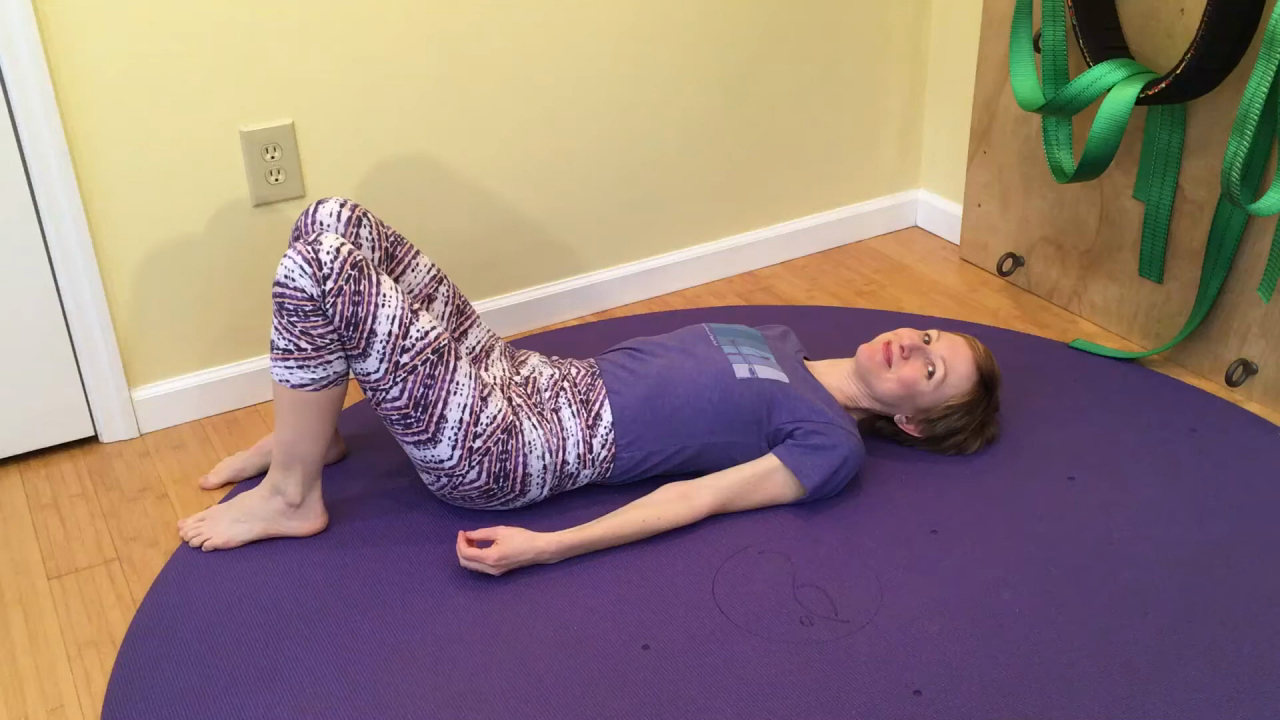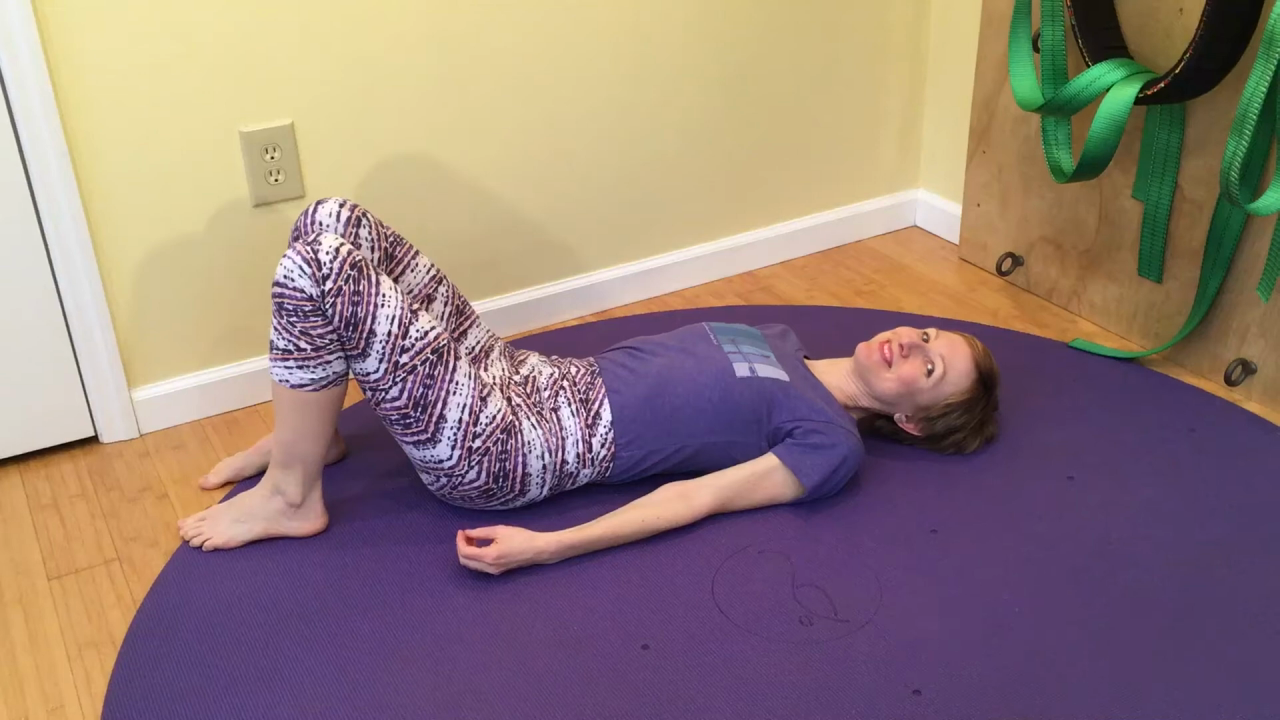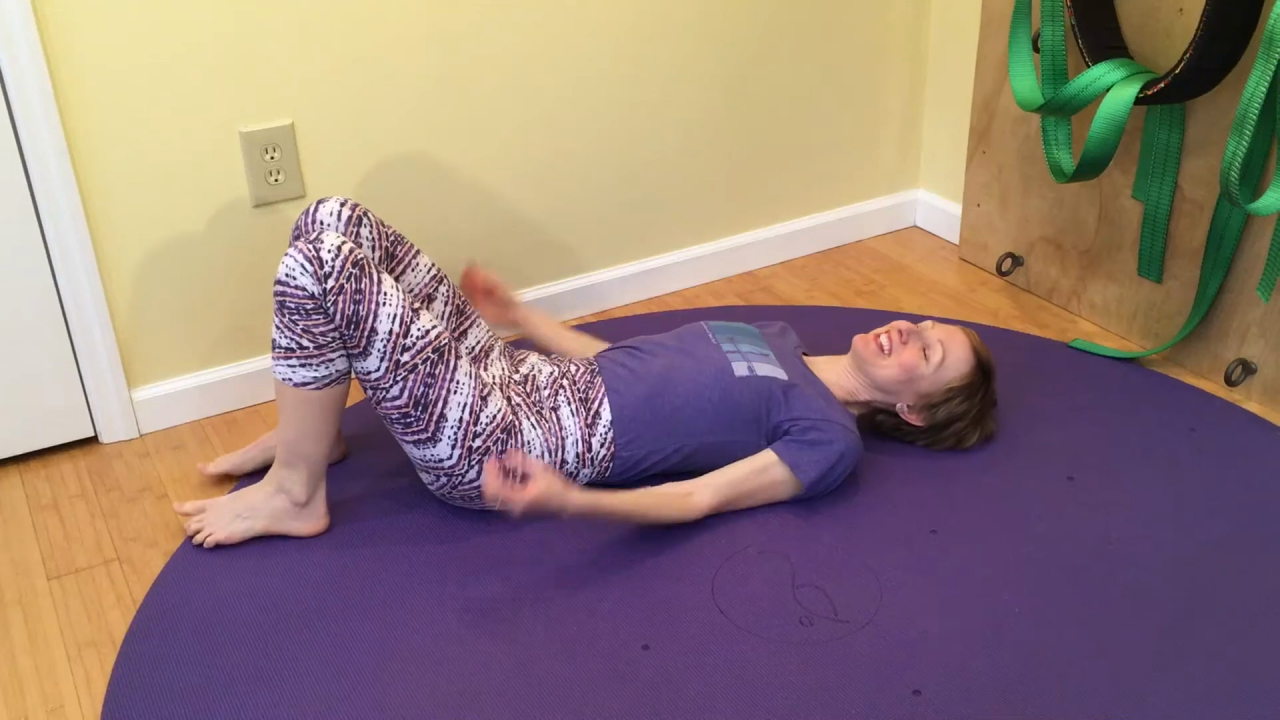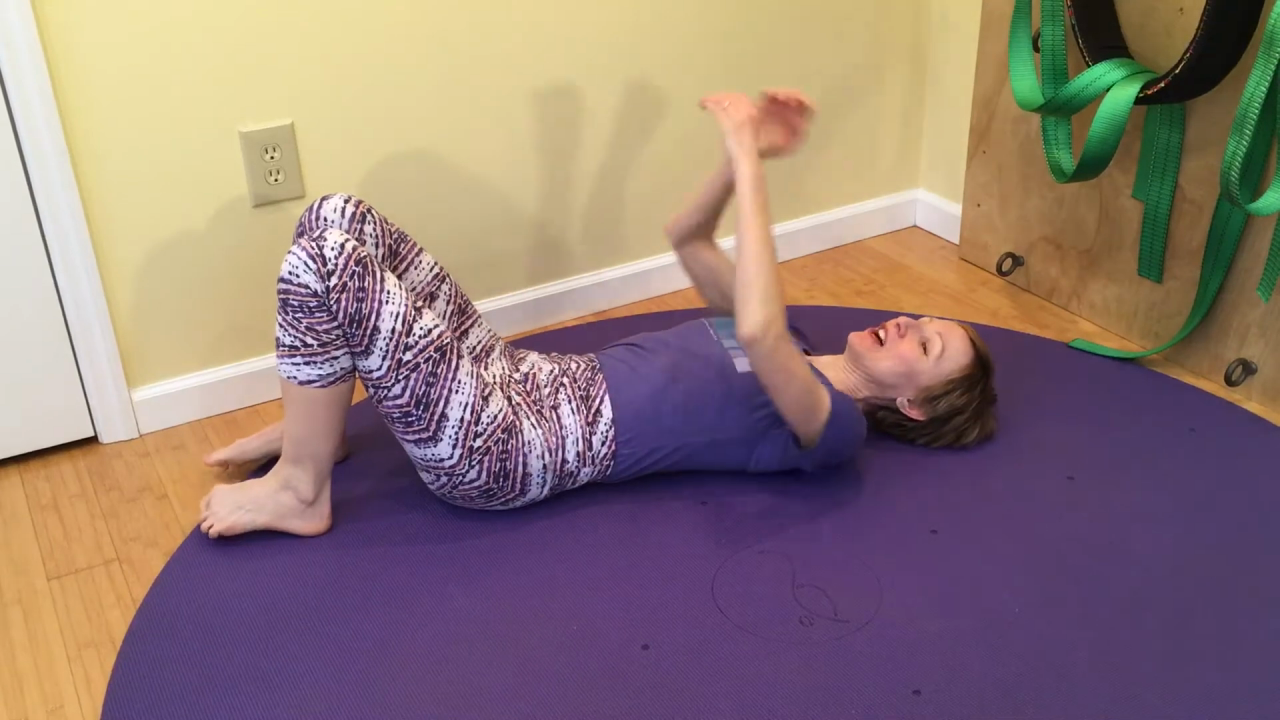
dt=0.5s
person 1, frame 1
left shoulder: (832, 447)
right shoulder: (783, 342)
left elbow: (696, 496)
left wrist: (542, 547)
left hip: (506, 451)
right hip: (535, 381)
left knee: (317, 265)
right knee: (334, 221)
left ankle: (290, 498)
right ankle: (308, 434)
person 1, frame 2
left shoulder: (830, 446)
right shoulder: (784, 344)
left elbow: (694, 498)
left wrist: (540, 549)
left hip: (503, 451)
right hip: (531, 380)
left knee: (316, 265)
right knee: (333, 222)
left ankle: (289, 498)
right ankle: (305, 434)
person 1, frame 3
left shoulder: (829, 443)
right shoulder: (782, 340)
left elbow: (693, 499)
left wrist: (568, 498)
right wrist: (519, 318)
left hip: (496, 440)
right hip: (524, 381)
left knee: (320, 262)
right knee: (335, 220)
left ankle: (293, 497)
right ankle: (305, 432)
person 1, frame 4
left shoulder: (831, 428)
right shoulder: (791, 353)
left elbow: (754, 328)
right elbow: (687, 240)
left wrist: (748, 163)
right wrist: (749, 155)
left hip: (501, 452)
right hip: (532, 384)
left knee: (326, 258)
right knee: (338, 218)
left ankle: (299, 492)
right ankle: (311, 427)
